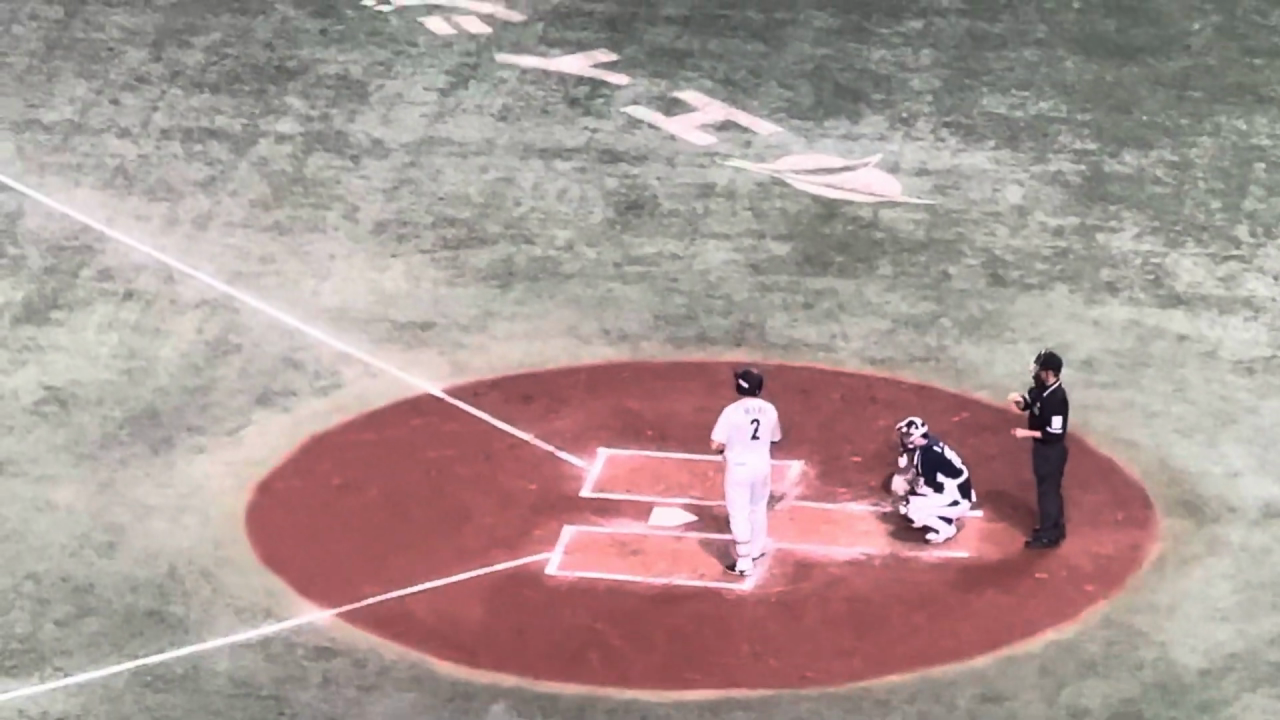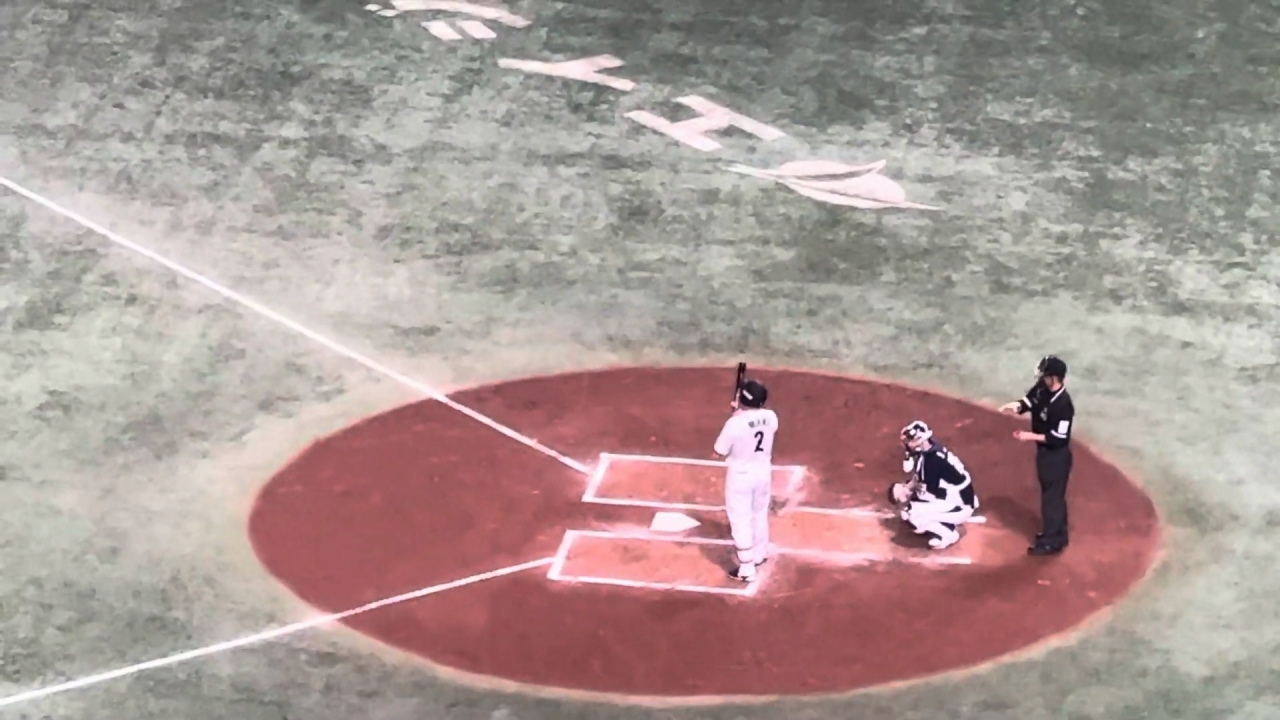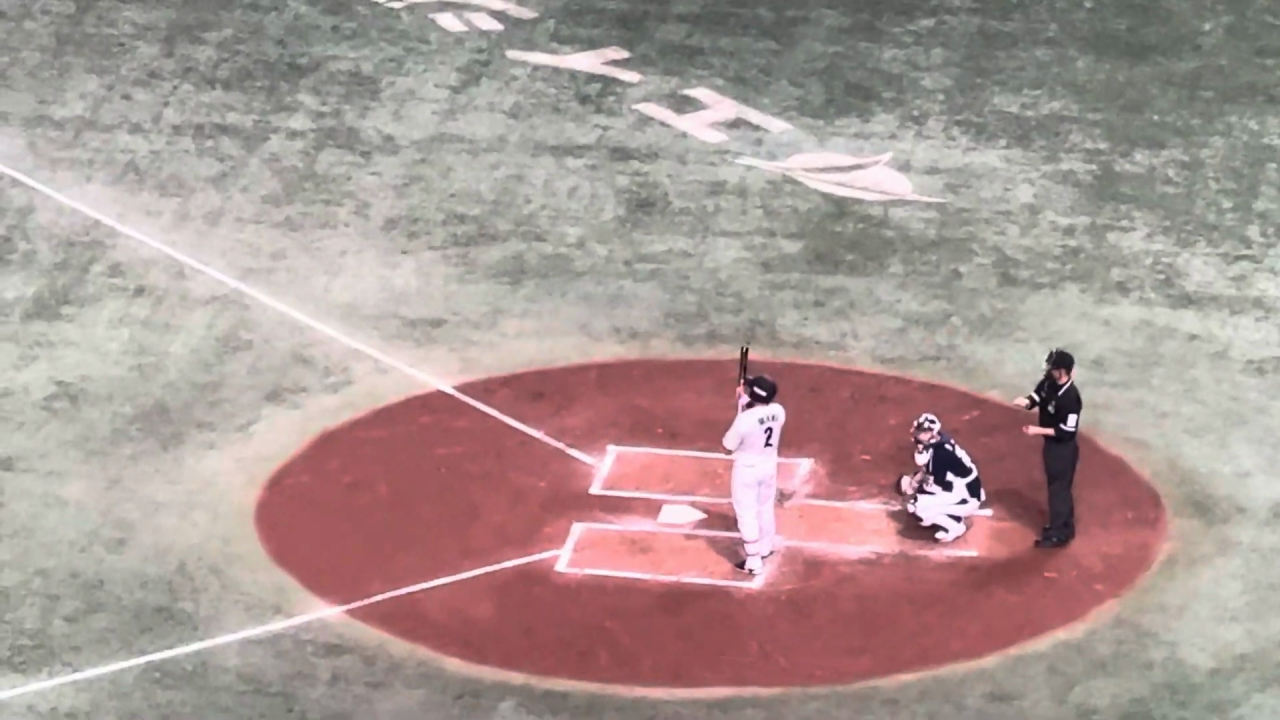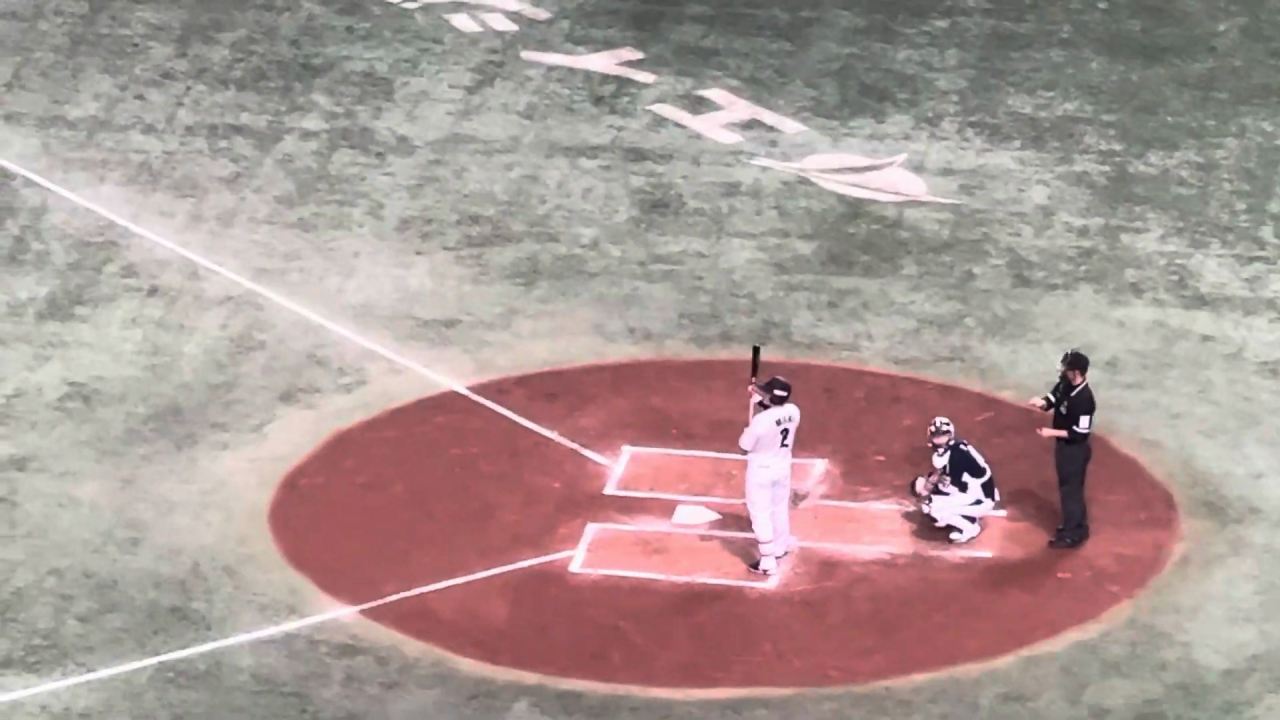
dt=0.3s
person 1, frame 1
left shoulder: (731, 411)
right shoulder: (770, 410)
left elbow: (716, 444)
right elbow: (775, 439)
left wrist: (725, 449)
left hip: (739, 468)
right hip: (762, 466)
left knee: (739, 515)
right knee: (758, 509)
left ankle: (744, 563)
right ankle: (756, 550)
person 1, frame 2
left shoulder: (735, 423)
right shoulder: (771, 418)
left elbow: (719, 453)
right wrist: (742, 413)
left hip: (740, 476)
right hip: (763, 474)
left knee: (740, 522)
right knee: (759, 515)
left ankle: (746, 569)
right ankle: (758, 556)
person 1, frame 3
left shoulder: (744, 419)
right shoulder: (779, 412)
left elbow: (728, 447)
right wrist: (748, 402)
left hip: (746, 470)
right hip: (769, 467)
left knee: (746, 515)
right knee: (766, 508)
left ankle: (753, 562)
right ankle: (765, 548)
person 1, frame 4
left shoulder: (760, 420)
right shoulder: (794, 412)
left elbow: (744, 447)
left wrist: (747, 432)
right wrist: (760, 400)
left hip: (760, 471)
right hip: (782, 468)
left knee: (760, 515)
right knee: (780, 509)
left ankle: (767, 562)
right ankle: (779, 549)
person 2, frame 1
left shoulder: (1056, 398)
right shoulder: (1040, 386)
left elbow: (1053, 433)
right elbow: (1027, 403)
left wrist: (1026, 433)
right wrist: (1019, 400)
left hip: (1052, 451)
right hip: (1043, 448)
left knee: (1048, 491)
right knee: (1049, 489)
left ankle: (1048, 535)
right ankle: (1055, 527)
person 2, frame 2
left shoulder: (1062, 404)
right shoulder: (1041, 390)
left elbow: (1058, 438)
right elbow: (1026, 403)
left wrist: (1029, 436)
right wrist: (1016, 406)
left hip: (1056, 456)
right hip: (1045, 452)
left knee: (1052, 497)
right knee: (1052, 495)
left ankle: (1051, 542)
right ankle: (1058, 534)
person 2, frame 3
left shoulder: (1070, 397)
right shoulder: (1049, 383)
left elbow: (1066, 431)
right elbow: (1036, 398)
left wrist: (1038, 430)
right wrist: (1026, 401)
left hip: (1063, 449)
right hip: (1052, 445)
left knee: (1058, 489)
right knee: (1057, 487)
left ankle: (1058, 534)
right ankle: (1064, 526)
person 2, frame 4
left shoulder: (1083, 398)
right shoulder: (1065, 385)
left elbow: (1080, 433)
right elbow: (1052, 400)
left wrist: (1052, 432)
right wrist: (1042, 403)
left hip: (1075, 450)
right hip: (1065, 446)
left knee: (1071, 490)
right knee: (1069, 488)
left ankle: (1072, 535)
right ankle: (1078, 527)
